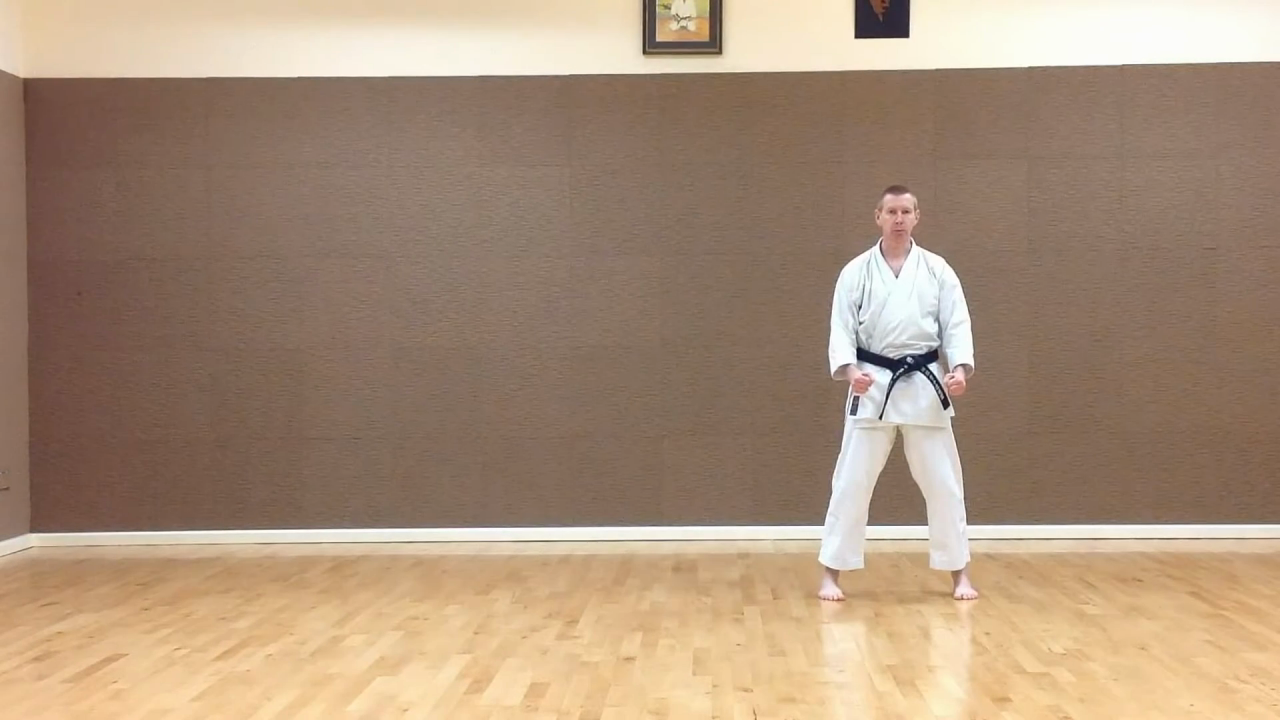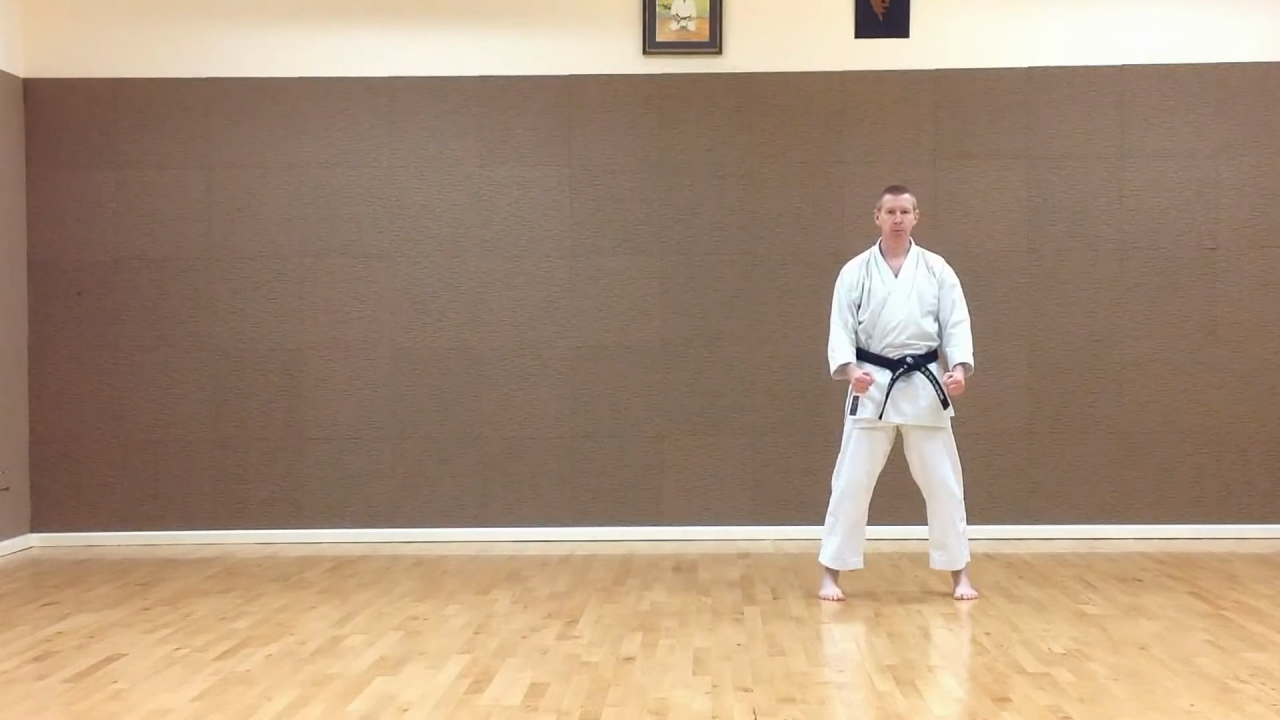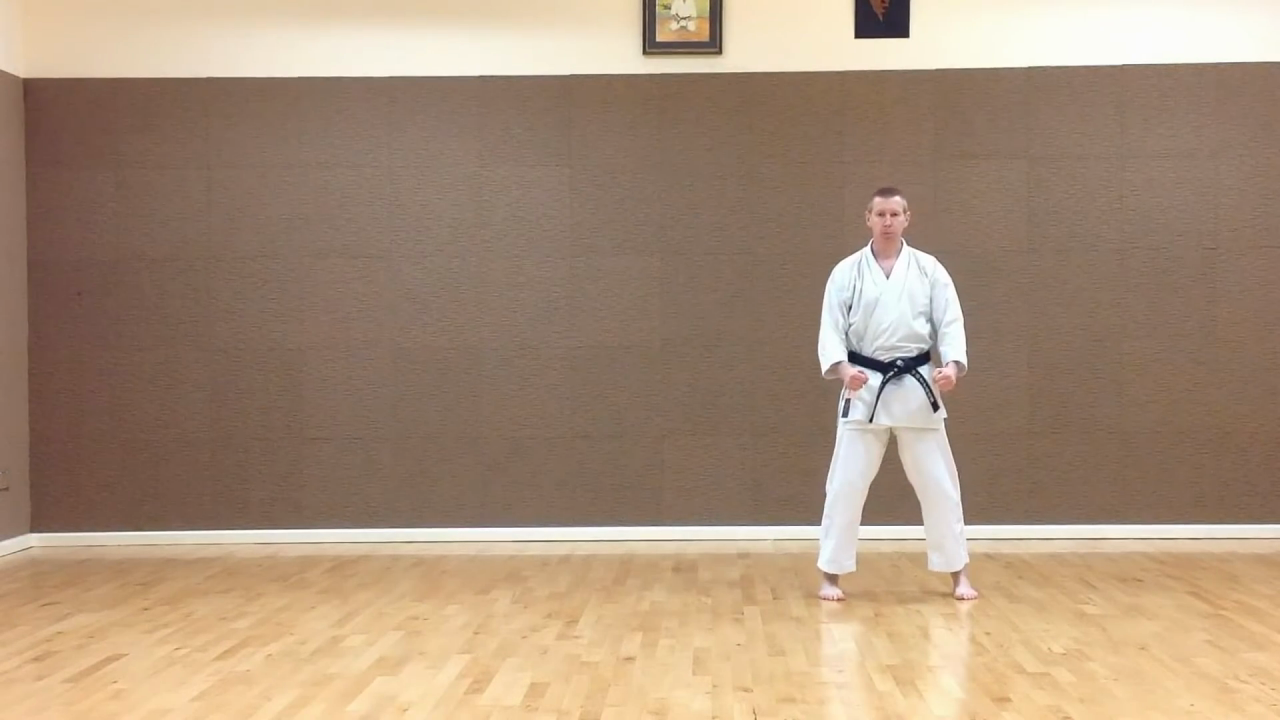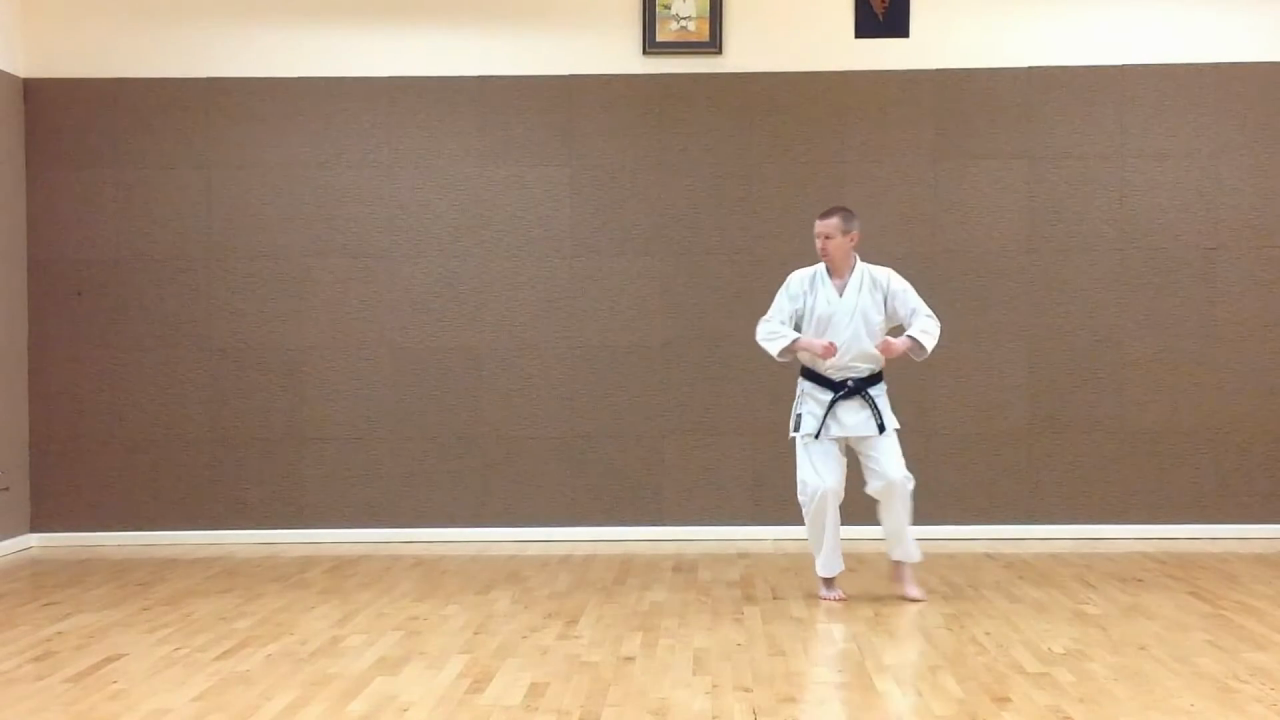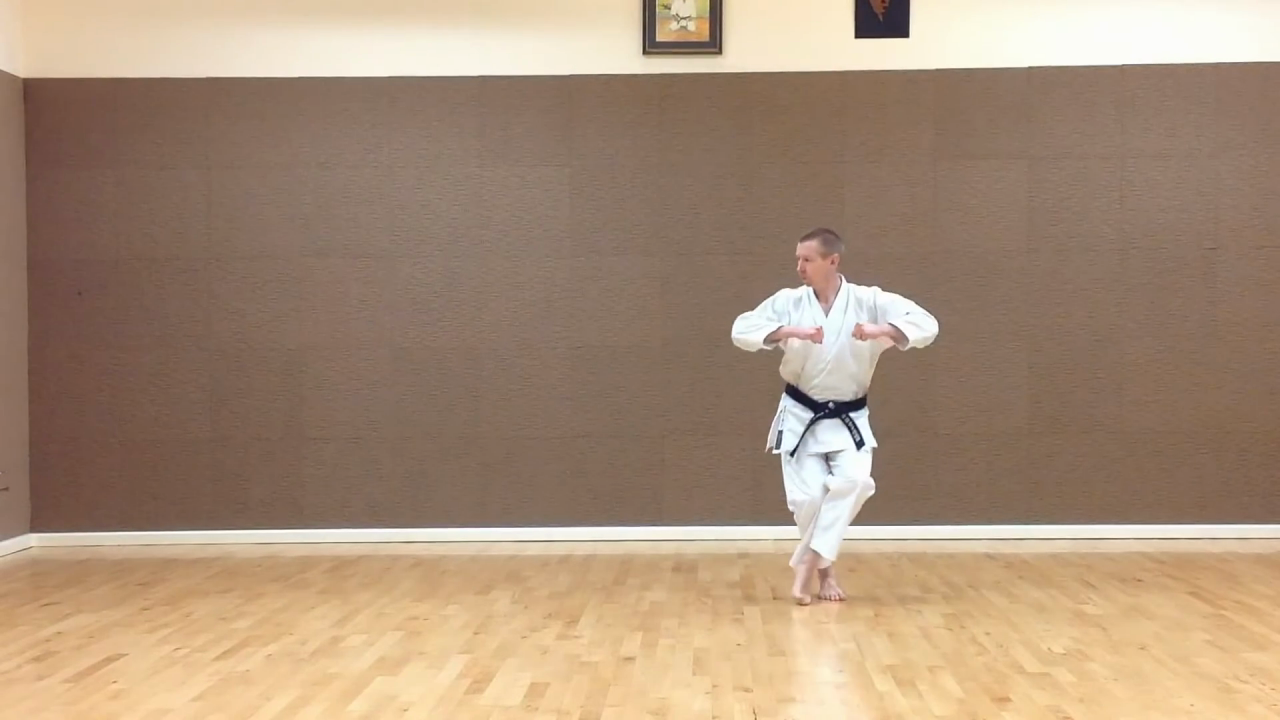
dt=0.5s
person 1, frame 1
left shoulder: (937, 269)
right shoulder: (856, 271)
left elbow: (956, 325)
right elbow: (842, 329)
left wrist: (960, 368)
right wrist: (850, 370)
left hip: (924, 385)
right hip: (873, 385)
left knee: (943, 483)
right knee: (852, 482)
left ankle: (959, 573)
right ankle: (831, 573)
person 1, frame 2
left shoulder: (937, 269)
right shoulder: (856, 270)
left elbow: (956, 324)
right elbow: (841, 329)
left wrist: (960, 367)
right wrist: (850, 370)
left hip: (924, 385)
right hip: (872, 385)
left knee: (943, 482)
right knee: (852, 481)
left ankle: (959, 573)
right ankle: (832, 572)
person 1, frame 3
left shoulder: (928, 268)
right shoulder: (847, 271)
left elbow: (950, 323)
right elbow: (830, 329)
left wrist: (952, 365)
right wrist: (842, 368)
left hip: (916, 386)
right hip: (865, 387)
left knee: (938, 483)
right knee: (846, 483)
left ankle: (958, 573)
right ankle: (831, 574)
person 1, frame 4
left shoulder: (883, 281)
right shoulder: (801, 281)
left elbow: (928, 321)
right elbow: (767, 329)
left wrist: (903, 343)
right wrist: (804, 343)
left hip: (868, 399)
right hip: (817, 401)
left knee: (892, 478)
right knee: (820, 489)
left ankle: (902, 566)
right ankle: (828, 575)
person 1, frame 5
left shoulder: (870, 301)
right shoulder: (789, 301)
left elbow: (926, 324)
right elbow: (742, 329)
left wrist: (882, 330)
right wrist: (789, 331)
left hip: (848, 420)
right hip: (799, 418)
left knee: (852, 482)
right knee: (808, 496)
left ankle: (807, 564)
right ankle: (824, 571)
